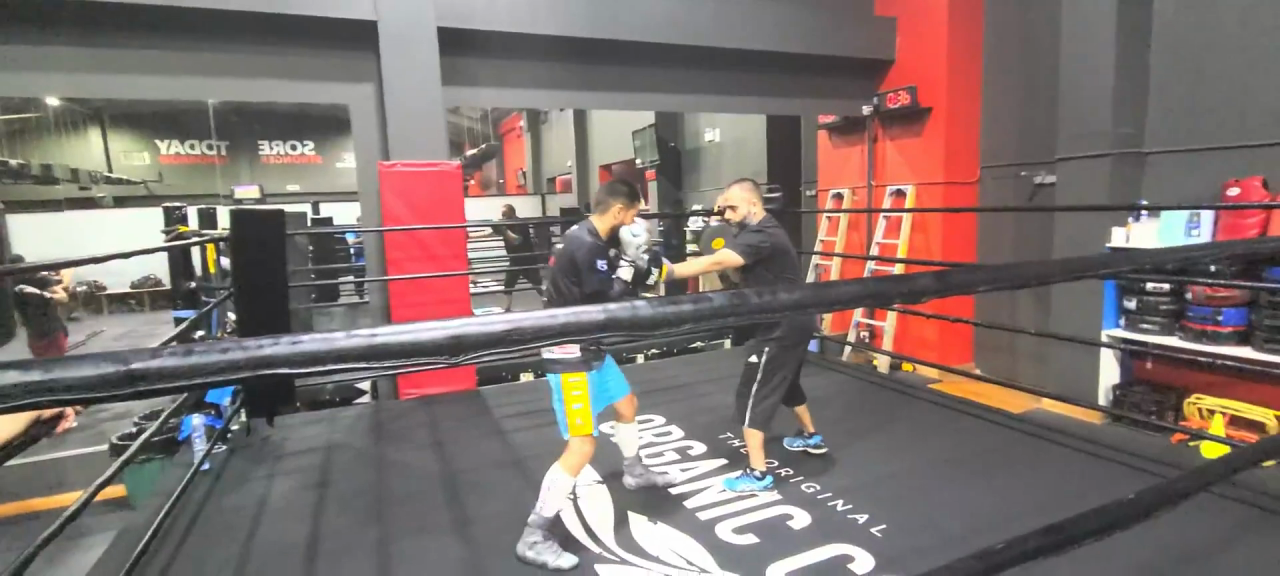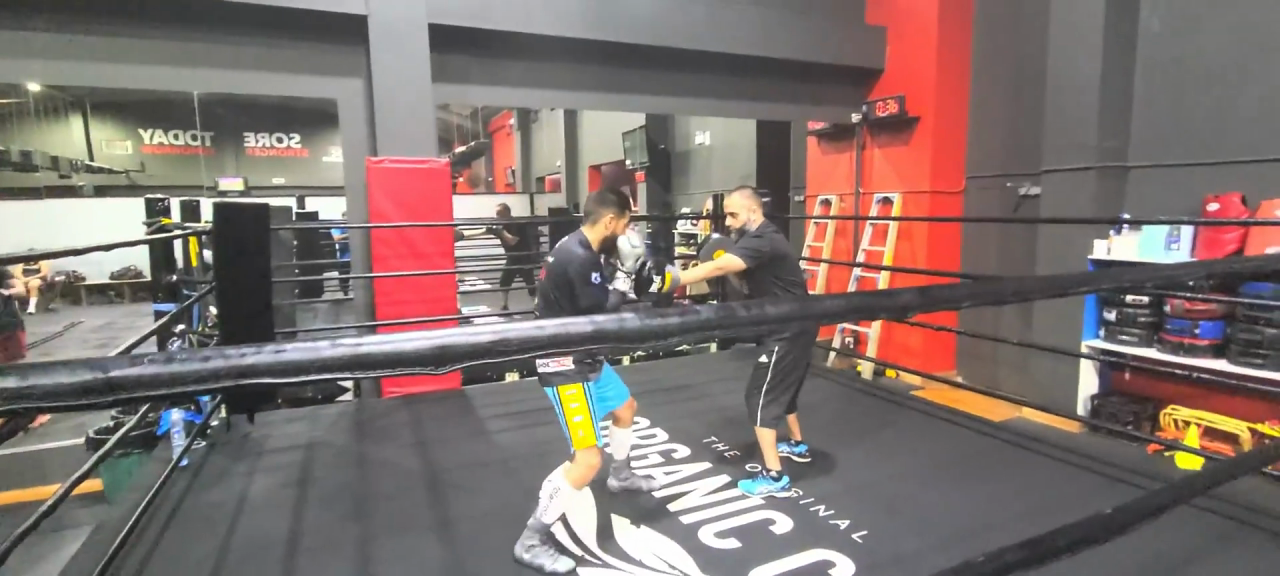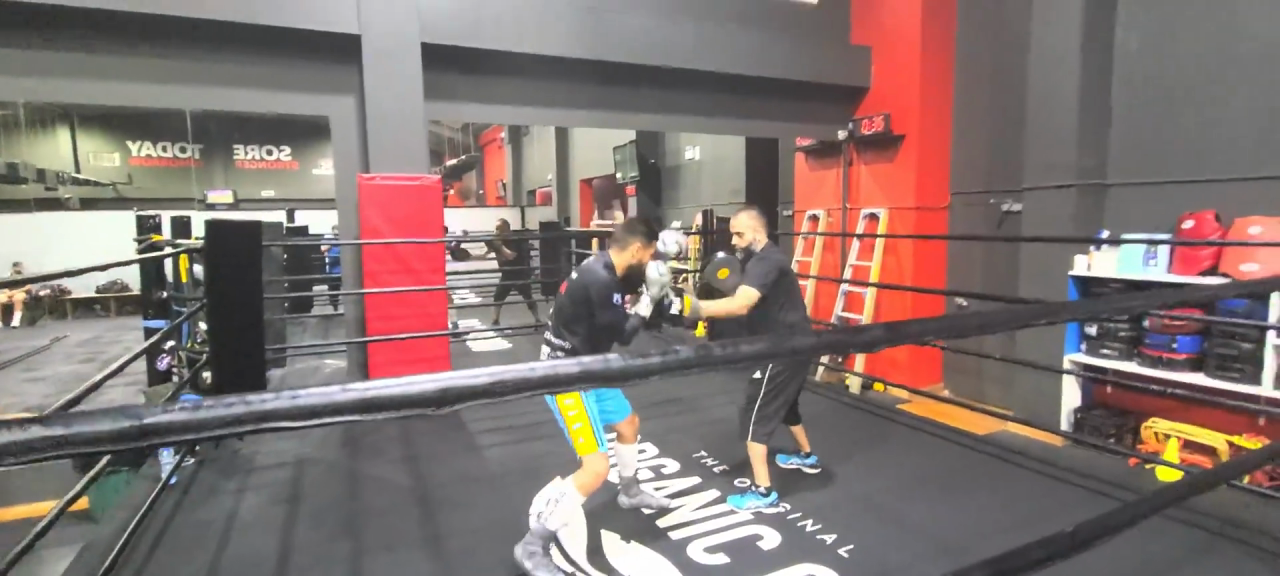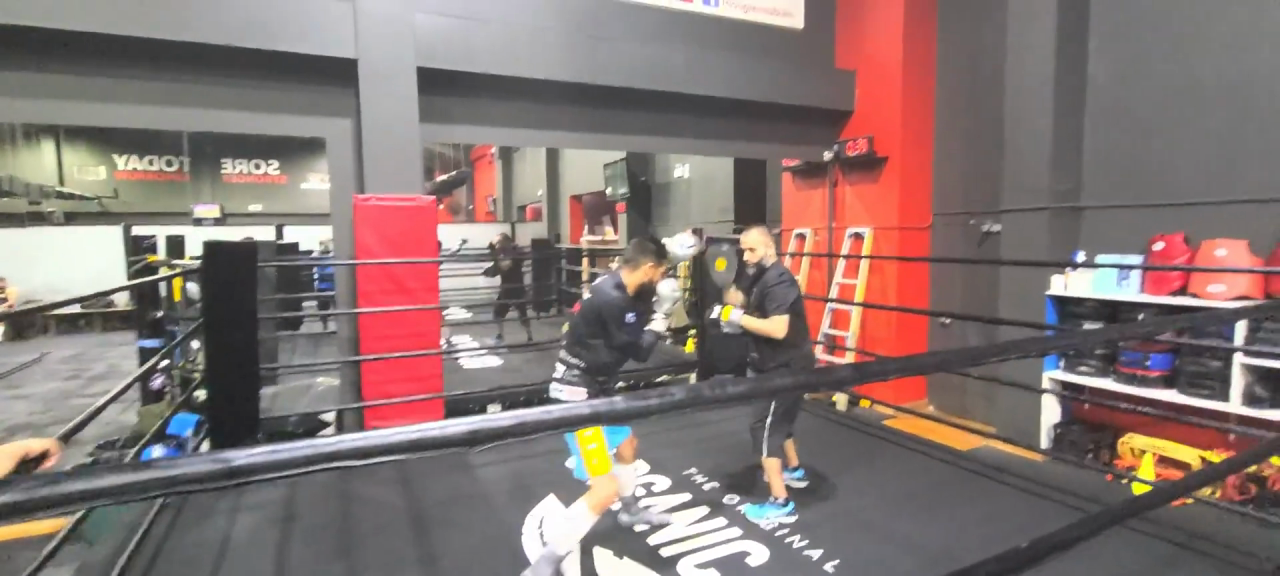
dt=0.5s
person 1, frame 1
left shoulder: (591, 237)
right shoulder: (585, 245)
left elbow: (614, 288)
right elbow: (609, 301)
left wrist: (639, 263)
right wrist: (628, 260)
left hip: (588, 347)
right hip: (569, 354)
left knee: (626, 404)
right knee: (581, 447)
left ankle: (633, 471)
right ankle: (534, 537)
person 1, frame 2
left shoulder: (582, 248)
right shoulder: (577, 258)
left elbow: (597, 296)
right elbow: (604, 315)
left wrist: (617, 263)
right wrist: (625, 271)
left hip: (587, 358)
right hip: (566, 368)
left knee: (626, 408)
right knee: (588, 461)
left ankle: (620, 475)
right ankle: (531, 541)
person 1, frame 3
left shoulder: (606, 267)
right shoulder: (600, 279)
left elbow: (629, 282)
right elbow: (624, 333)
right wrist: (651, 295)
left knee: (629, 425)
right knee: (596, 467)
left ankle: (630, 492)
right ankle: (534, 545)
person 1, frame 4
left shoulder: (614, 285)
right shoulder: (613, 299)
left elbow: (636, 303)
right elbow: (639, 351)
right wrist: (662, 314)
left hip: (594, 389)
right hip: (578, 395)
left knee: (627, 448)
right knee: (605, 491)
left ankle: (631, 511)
person 2, frame 1
left shoulder: (761, 237)
right shoulder: (759, 232)
left elbow: (717, 262)
right elbow: (752, 272)
left wrist: (668, 270)
right wrist: (723, 246)
left hip: (781, 329)
right hip: (794, 322)
left knee: (753, 395)
right knee: (785, 382)
left ankle: (757, 473)
right ankle: (811, 437)
person 2, frame 2
left shoulder: (762, 241)
right shoulder: (762, 238)
left elbow: (719, 267)
right elbow: (750, 278)
left wrist: (673, 278)
right wrist: (735, 273)
left hip: (789, 331)
right hip: (795, 326)
left knee: (761, 396)
right knee: (782, 388)
left ankle: (774, 477)
right ankle: (797, 445)
person 2, frame 3
left shoulder: (767, 262)
right shoulder: (763, 259)
left elbow: (739, 305)
right elbow: (749, 302)
left wrist: (694, 307)
left knee: (756, 415)
right knee: (783, 403)
left ankle: (763, 493)
right ankle: (807, 457)
person 2, frame 4
left shoulder: (778, 281)
right shoulder: (762, 277)
left elbow: (777, 329)
right elbow: (735, 301)
left wrist: (737, 318)
left hip: (789, 366)
right hip: (782, 364)
left knee: (764, 428)
right knee: (778, 420)
left ankle: (780, 503)
right ankle: (794, 471)
